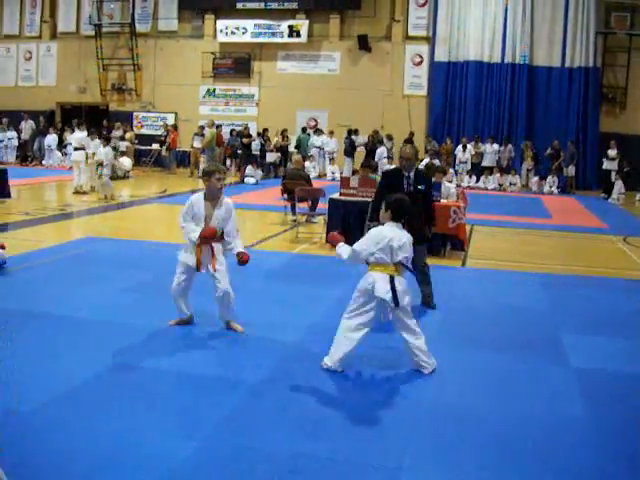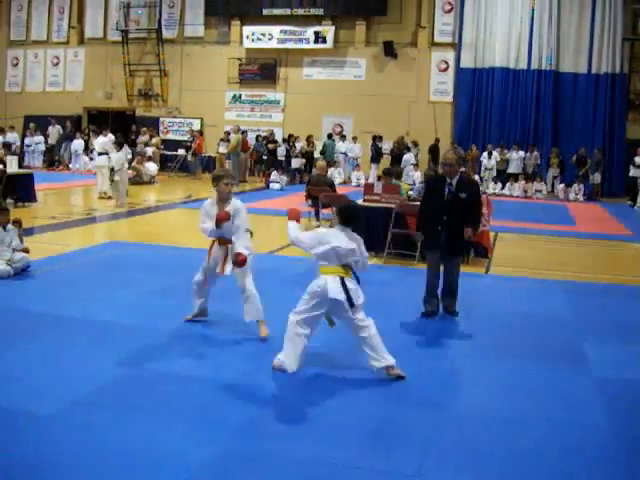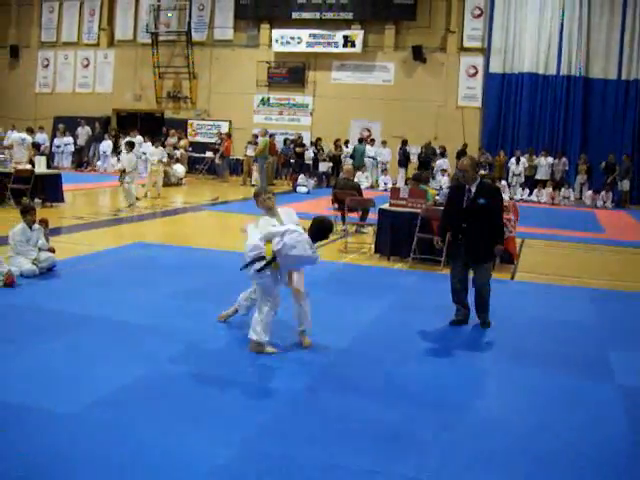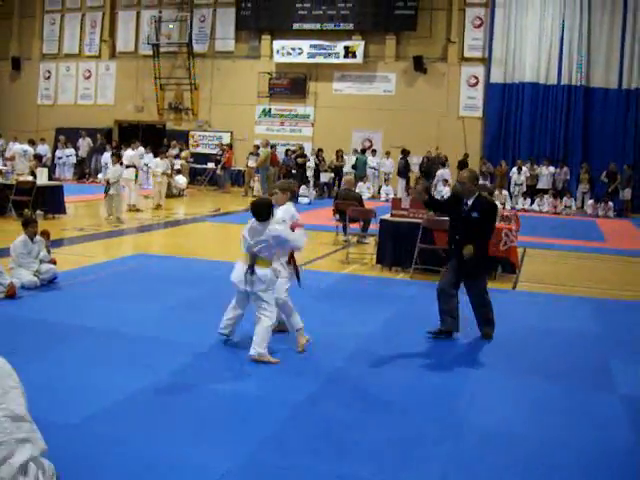
dt=0.5s
person 1, frame 1
left shoulder: (424, 178)
right shoulder: (389, 175)
left elbow: (428, 203)
right elbow: (378, 199)
left wrist: (429, 224)
right wrist: (376, 220)
left hip: (416, 228)
left knee: (420, 264)
left ankle: (427, 297)
person 1, frame 2
left shoulder: (470, 185)
right shoulder: (433, 181)
left elbow: (475, 211)
right elbow: (424, 206)
left wrist: (471, 227)
right wrist: (420, 229)
left hip: (455, 236)
right hip: (433, 234)
left knee: (451, 274)
right knee: (432, 272)
left ankle: (449, 305)
right ankle: (431, 306)
person 1, frame 3
left shoulder: (491, 191)
right shoulder: (455, 189)
left elbow: (497, 219)
right elbow: (447, 214)
left wrist: (499, 242)
right wrist: (441, 234)
left hip: (481, 245)
right hip: (458, 244)
left knee: (482, 283)
right knee: (457, 282)
left ankle: (483, 315)
right ankle: (461, 314)
person 1, frame 4
left shoulder: (487, 205)
right shoulder: (455, 199)
left elbow: (487, 232)
right elbow: (439, 206)
left wrist: (473, 246)
right wrist: (425, 198)
left hip: (474, 257)
right hip: (455, 256)
left knee: (479, 295)
right knee: (444, 289)
left ankle: (487, 328)
right ankle: (448, 326)
person 2, frame 1
left shoulder: (227, 205)
right shoulder: (194, 200)
left elbow: (231, 232)
right elbow: (185, 223)
left wrist: (239, 250)
right wrist: (197, 234)
left hip: (216, 250)
right hip: (193, 248)
left knee: (223, 288)
right knee: (178, 287)
left ankle: (228, 320)
right ankle: (185, 316)
person 2, frame 2
left shoulder: (238, 206)
right shoulder: (208, 205)
left elbow: (243, 232)
right elbow: (204, 227)
left wrist: (242, 252)
right wrist: (215, 225)
left hip: (235, 250)
right hip: (217, 249)
left knee: (246, 285)
right knee: (200, 281)
left ankle: (260, 322)
right ankle: (201, 310)
person 2, frame 3
left shoulder: (287, 212)
right shoulder: (263, 222)
left elbow: (297, 231)
left hip: (292, 263)
right hip: (273, 264)
left knee: (300, 296)
right knee: (257, 293)
left ankle: (302, 332)
right ankle: (234, 310)
person 2, frame 4
left shoulder: (284, 211)
right shoulder: (287, 211)
left hip: (281, 260)
right hip: (276, 258)
left knee: (280, 296)
right knee: (273, 294)
left ankle: (300, 333)
right ankle: (281, 323)
person 3, frame 1
left shoulder: (377, 233)
right shoulder: (407, 238)
left elbow: (353, 255)
left wrist: (338, 245)
left hip: (374, 282)
right hip: (396, 285)
left knee: (351, 321)
right knee: (408, 326)
left ankle: (333, 361)
right ankle: (426, 363)
person 3, frame 2
left shoulder: (323, 235)
right shoulder: (356, 240)
left elbow: (296, 238)
right elbow: (362, 264)
left wrist: (293, 221)
left hip: (324, 285)
right hip: (348, 286)
left knee: (299, 321)
right knee: (363, 326)
left ankle: (287, 361)
right ankle: (389, 365)
person 3, frame 3
left shoulder: (293, 230)
right shoulder: (311, 255)
left elbow: (269, 233)
left wrist: (265, 241)
left hip: (257, 251)
right hip: (268, 273)
right knee: (269, 305)
right ankle: (258, 342)
person 3, frame 4
left shoulder: (250, 226)
right shoulder: (275, 231)
right elbow: (298, 243)
right wrist: (298, 231)
left hip: (244, 270)
right hip: (261, 276)
left knee: (238, 304)
right knee: (266, 313)
left ankle: (225, 331)
right ankle: (259, 352)
